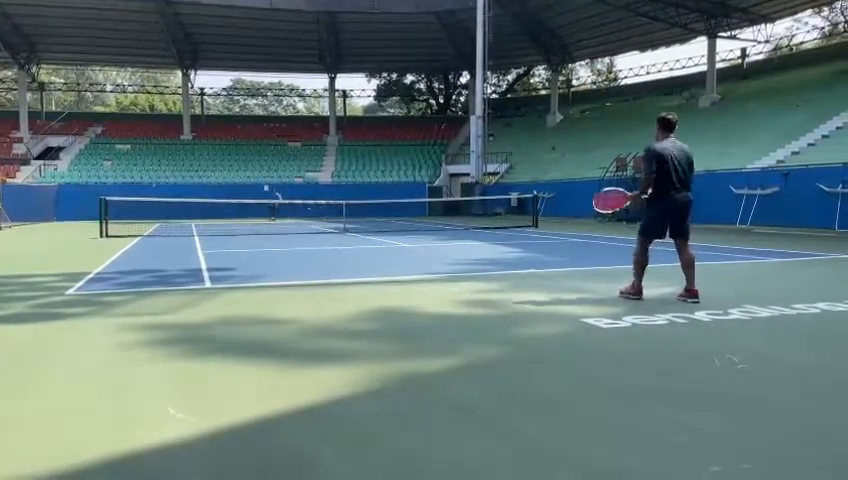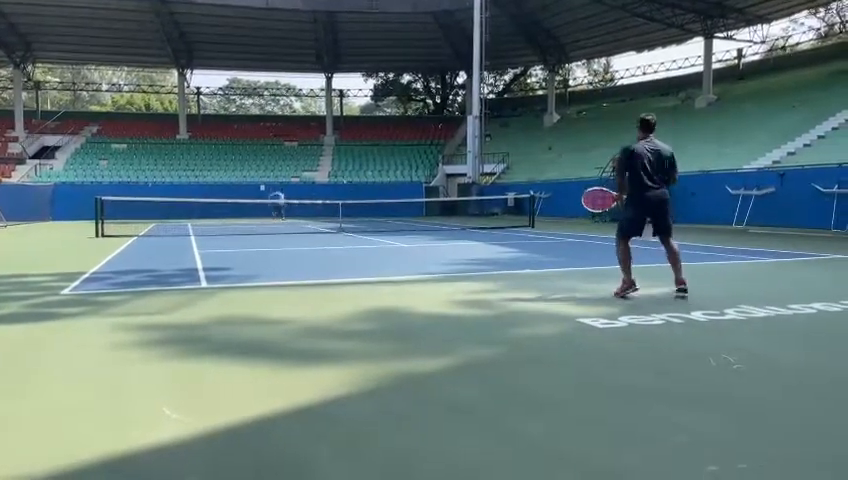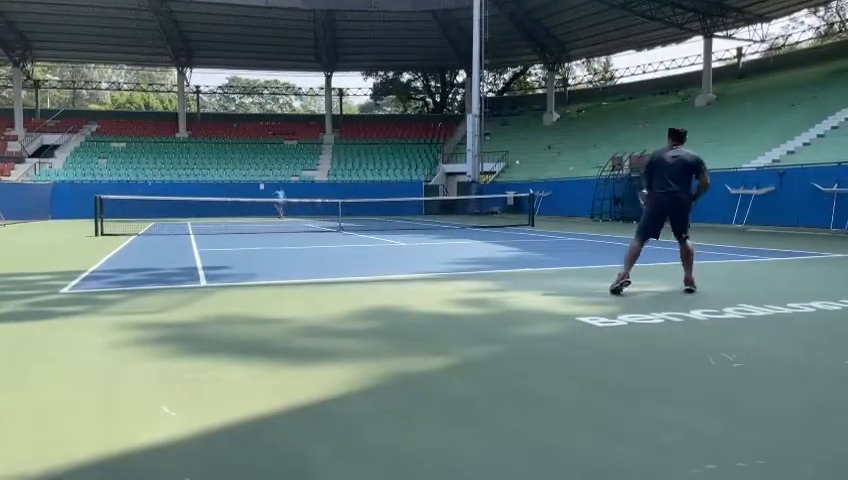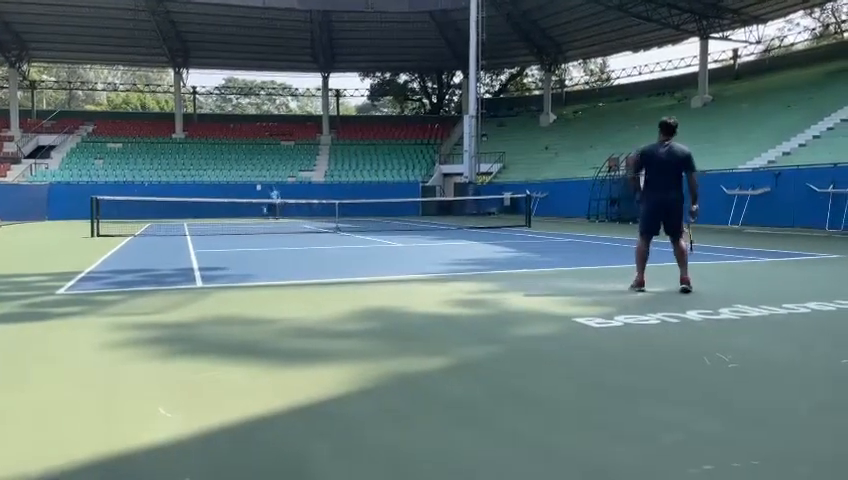
dt=0.5s
person 1, frame 1
left shoulder: (654, 149)
right shoulder: (685, 149)
left elbow: (648, 179)
right elbow: (689, 178)
left wrist: (639, 195)
left hip: (660, 202)
right hip: (683, 201)
left knee: (643, 243)
right knee: (683, 245)
left ankle: (636, 287)
right ankle: (691, 290)
person 1, frame 2
left shoulder: (629, 150)
right shoulder: (667, 150)
left elbow: (620, 177)
right elbow: (673, 178)
left wrist: (622, 193)
left hip: (637, 200)
right hip: (661, 198)
left knee: (622, 239)
right knee: (667, 240)
left ankle: (627, 282)
right ankle: (680, 280)
person 1, frame 3
left shoulder: (656, 156)
right shoulder: (694, 158)
left elbow: (646, 182)
right elbow: (705, 183)
left wrist: (649, 197)
right wrist: (692, 199)
left hip: (657, 201)
right hip: (681, 202)
left knee: (639, 239)
right knee: (683, 240)
left ankle: (624, 275)
right ankle: (689, 280)
person 1, frame 4
left shoulder: (646, 151)
right shoulder: (684, 152)
left elbow: (633, 176)
right elbow: (692, 180)
left wrist: (640, 193)
right wrist: (694, 203)
left hip: (650, 200)
right hip: (674, 200)
left knee: (644, 239)
right knee: (677, 239)
left ankle: (639, 279)
right ankle: (684, 279)
